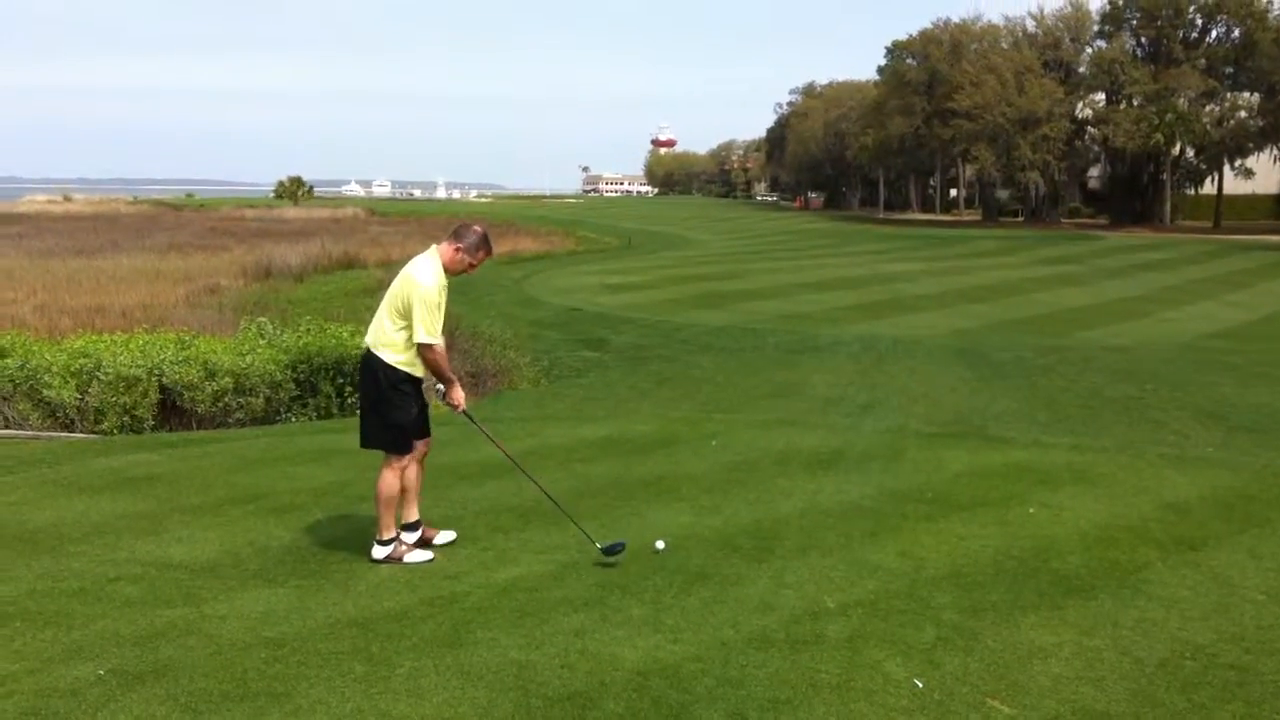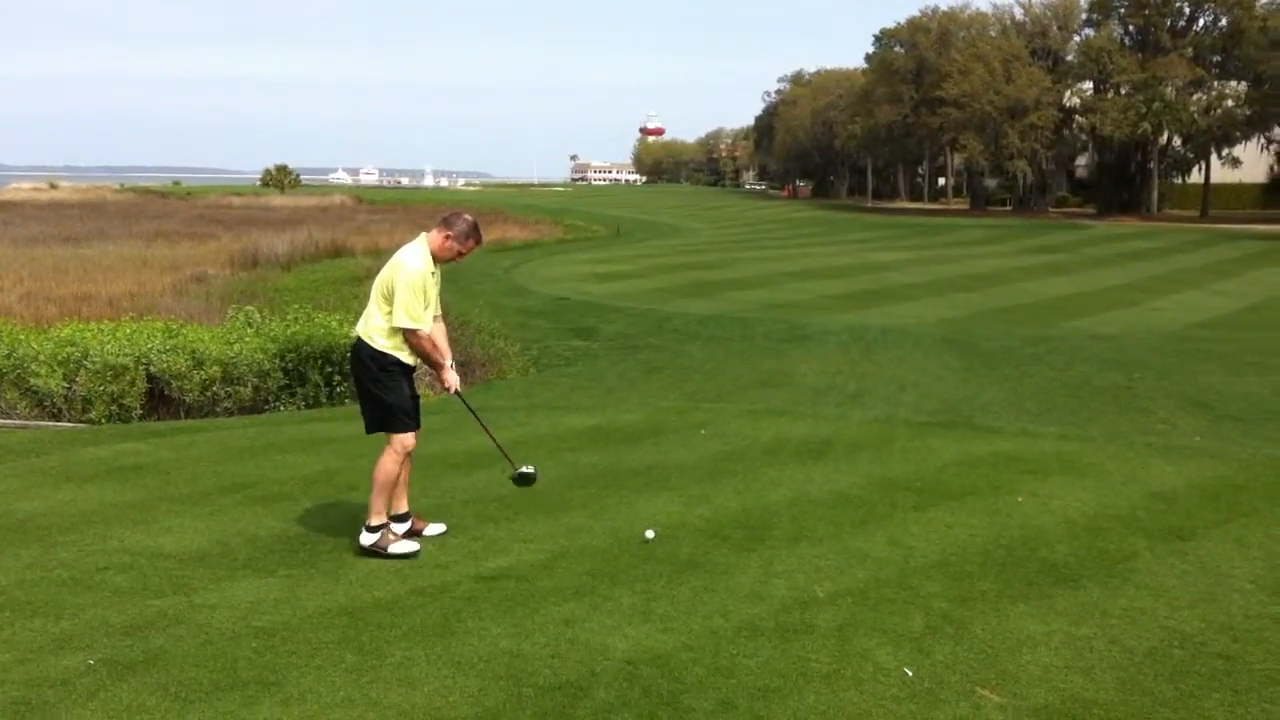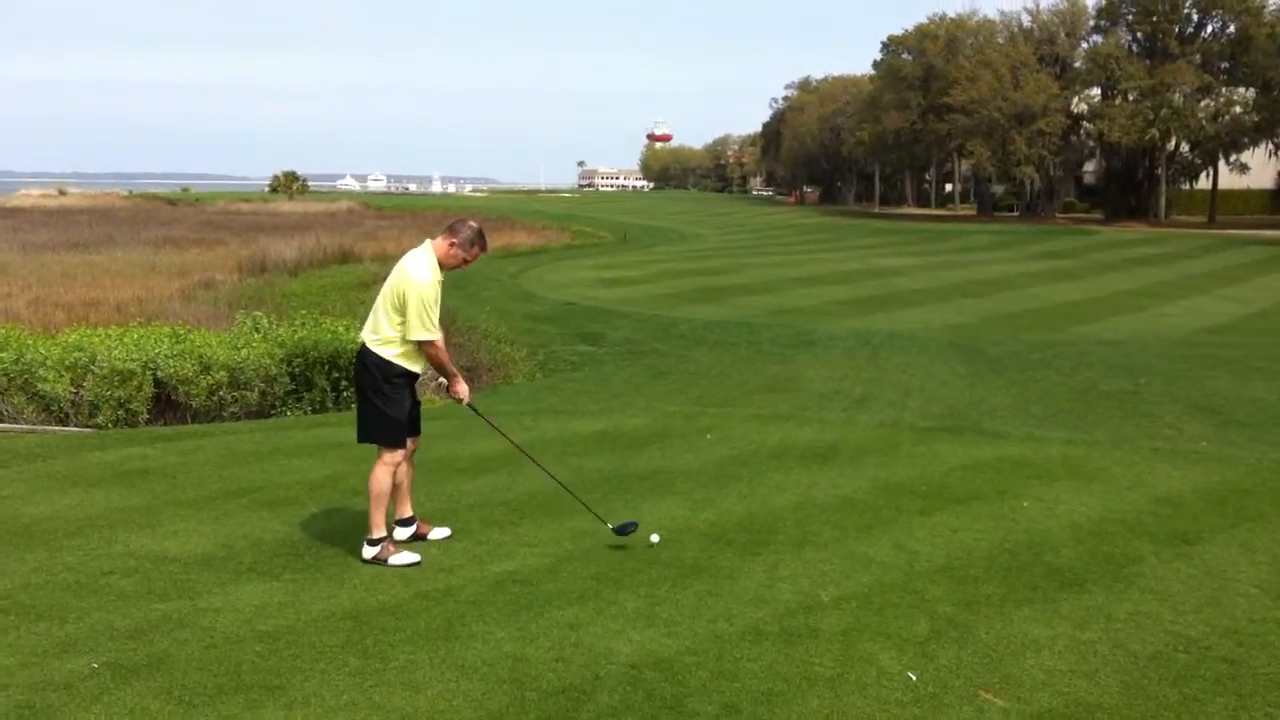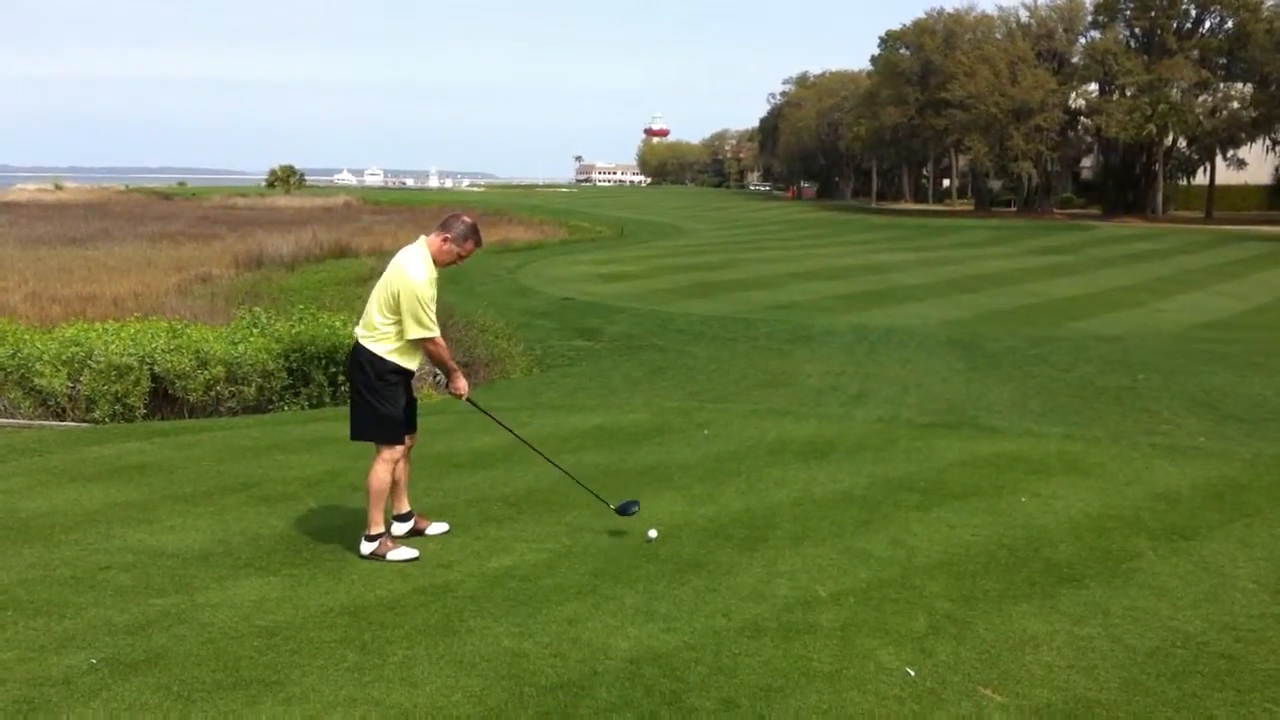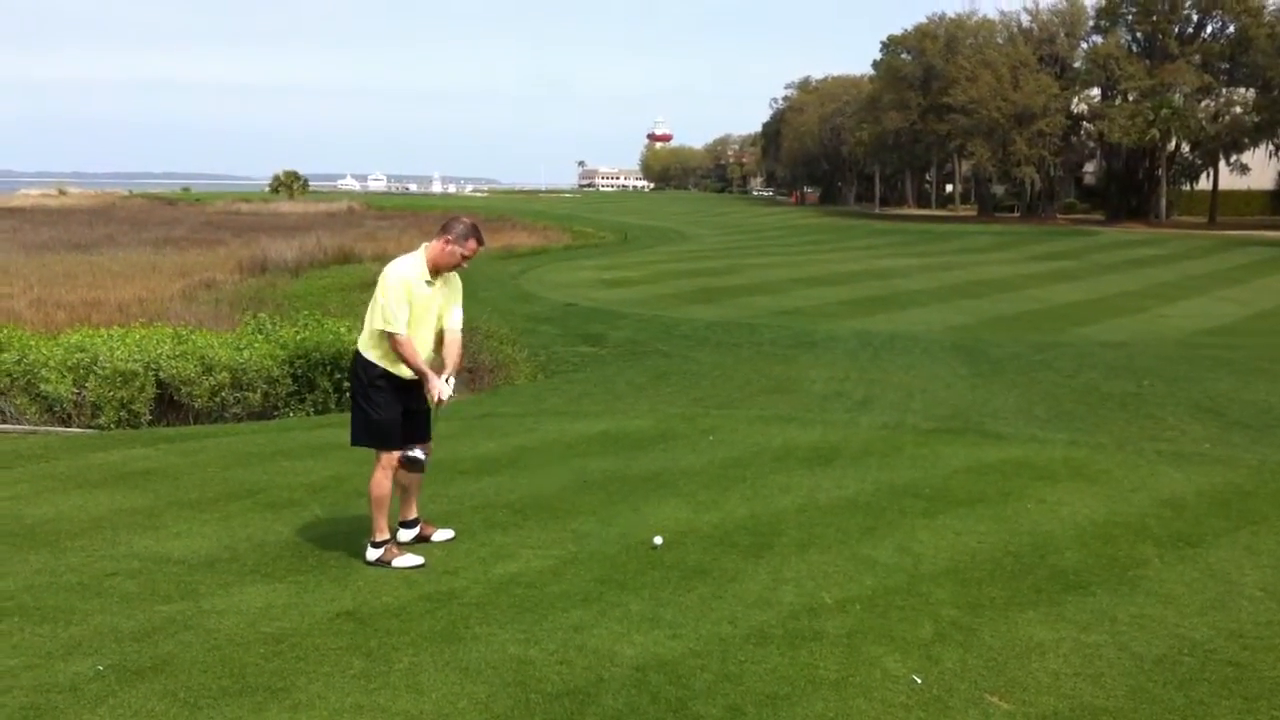
dt=0.3s
person 1, frame 1
left shoulder: (433, 269)
right shoulder: (426, 280)
left elbow: (433, 334)
right elbow: (427, 347)
left wrist: (448, 379)
right wrist: (451, 384)
left hip: (402, 371)
right hip: (388, 372)
left knee: (418, 448)
right knee: (397, 459)
left ankle: (411, 528)
right ankle: (385, 542)
person 1, frame 2
left shoulder: (429, 262)
right shoulder: (412, 266)
left elbow: (433, 319)
right elbow: (413, 333)
left wrist: (449, 363)
right wrist: (440, 368)
left hip: (395, 359)
right hip: (378, 357)
left knee: (406, 439)
right knee: (401, 442)
left ankle: (400, 519)
right ankle: (374, 528)
person 1, frame 3
left shoulder: (423, 258)
right shoulder: (422, 277)
left elbow: (432, 331)
right elbow: (429, 342)
left wrist: (448, 372)
right wrist: (455, 378)
left hip: (395, 365)
right hip: (383, 367)
left knee: (408, 445)
right knee: (390, 454)
left ankle: (405, 522)
right ankle: (375, 542)
person 1, frame 4
left shoulder: (419, 255)
right shoulder: (415, 275)
left elbow: (430, 329)
right elbow: (429, 339)
left wrist: (445, 368)
right wrist: (455, 374)
left hip: (392, 363)
right hip: (377, 365)
left knee: (405, 441)
right knee: (389, 450)
left ankle: (403, 517)
right ankle: (374, 537)
person 1, frame 5
left shoulder: (452, 283)
right shoulder: (400, 272)
left elbow: (453, 333)
right elbow: (395, 335)
left wrist: (447, 377)
right wrist: (429, 376)
left hip: (412, 378)
right hip: (377, 372)
left knee: (418, 449)
right knee: (389, 456)
left ankle: (409, 524)
right ankle: (379, 544)
